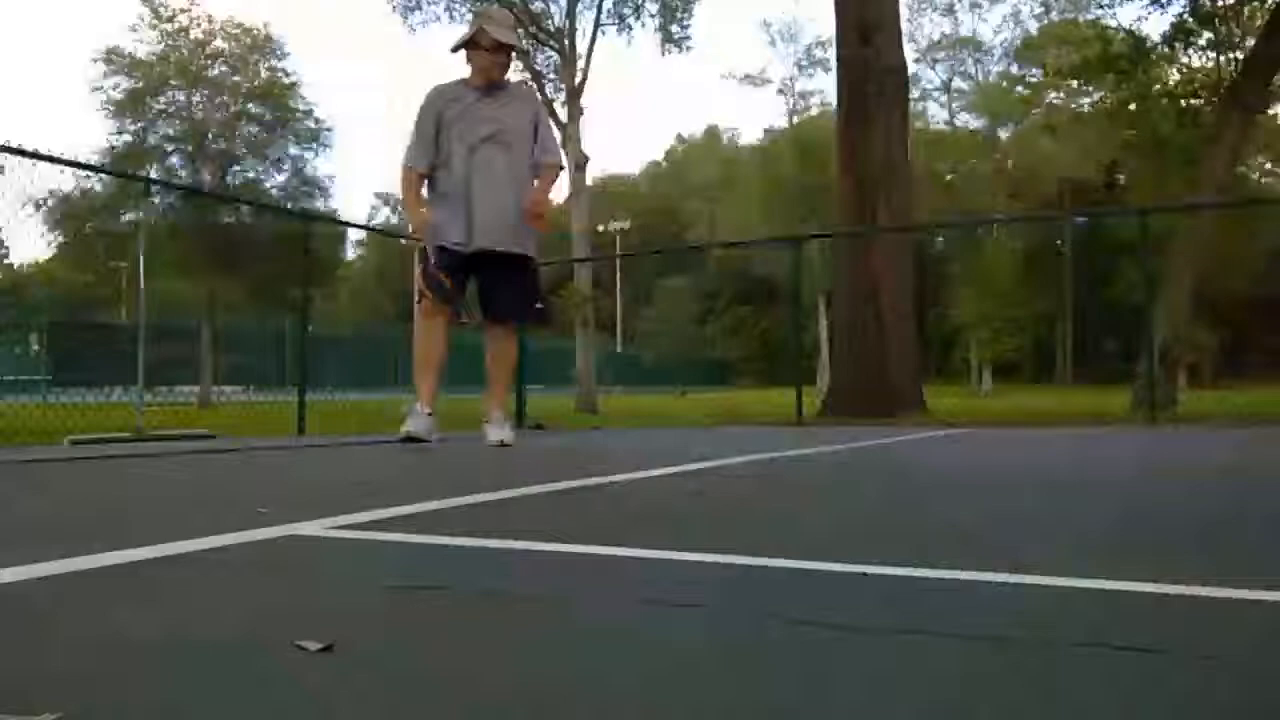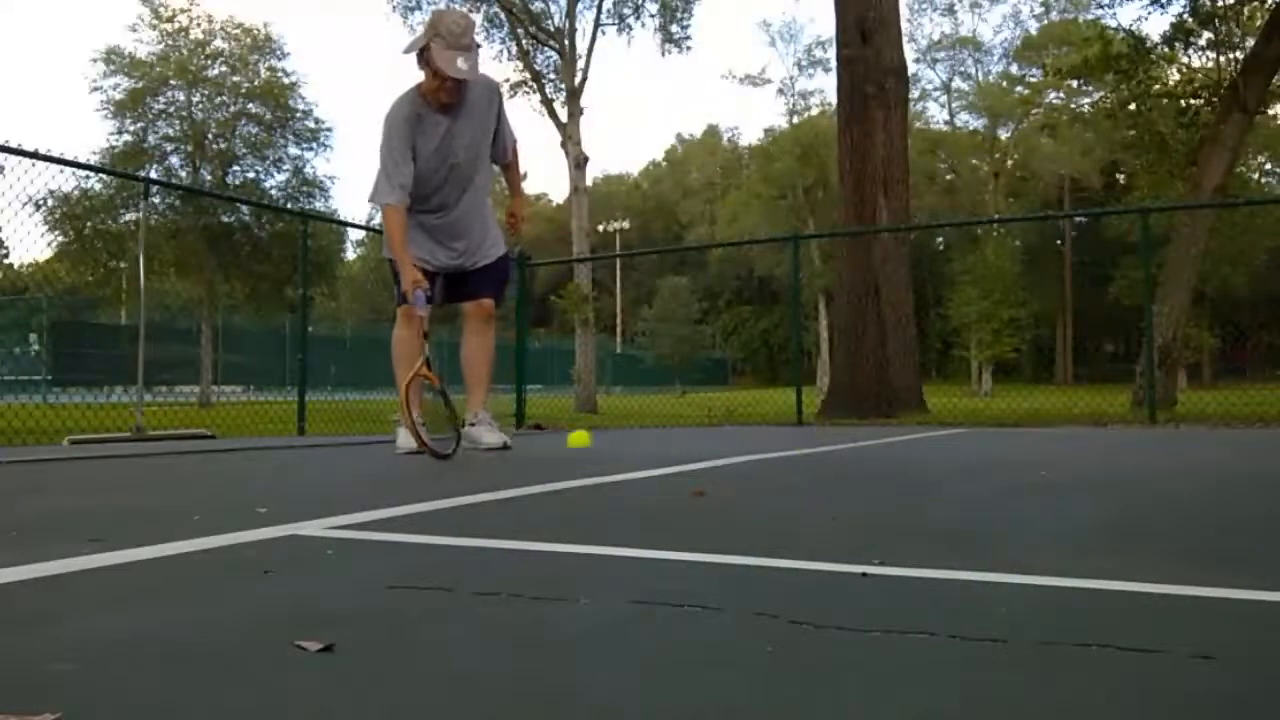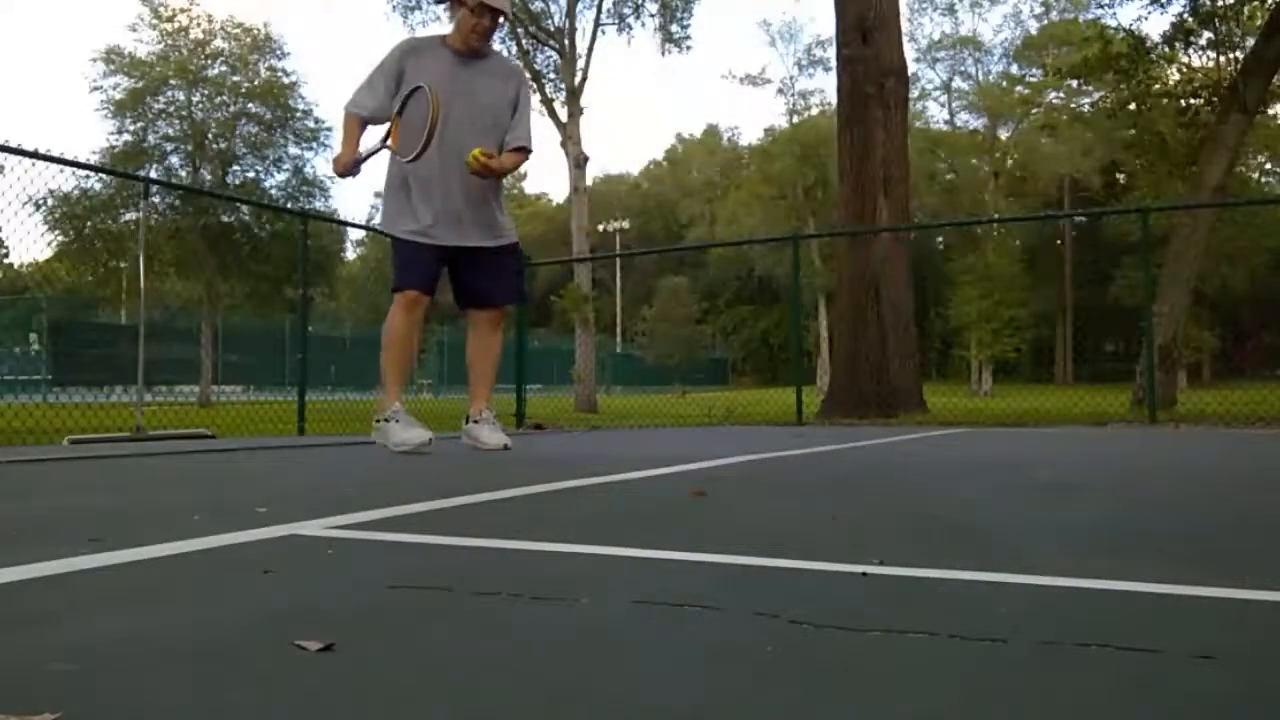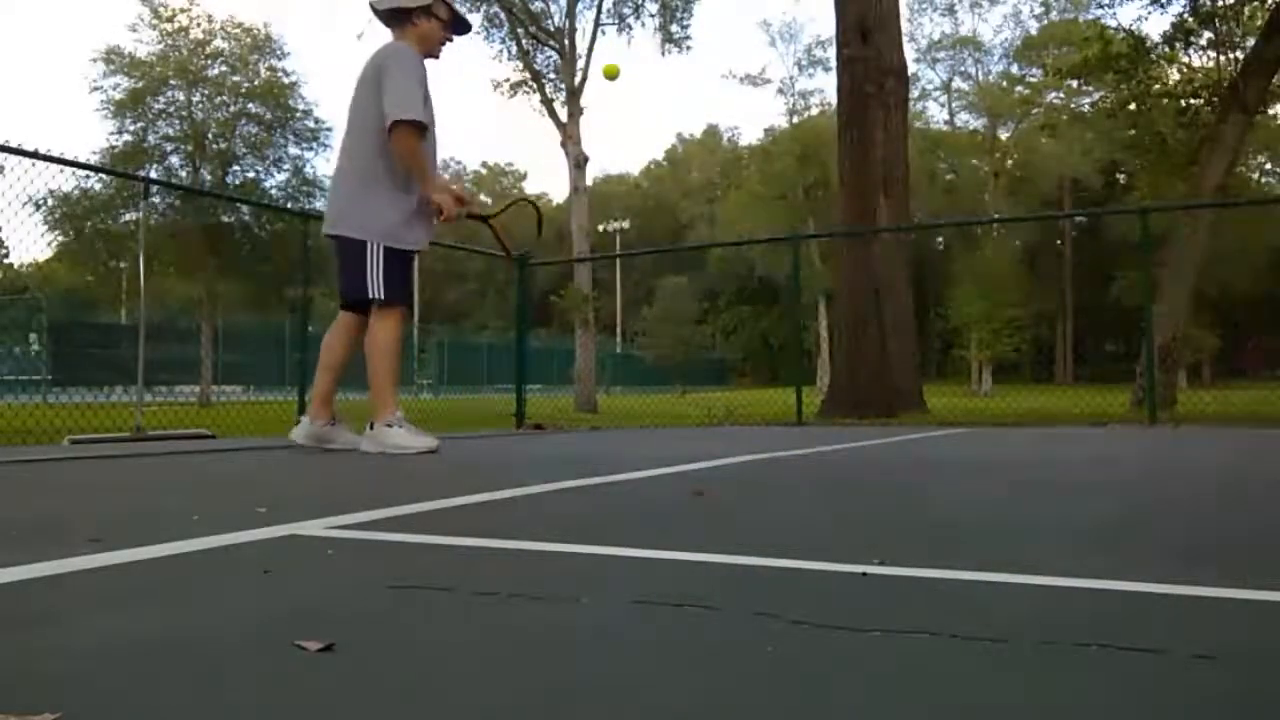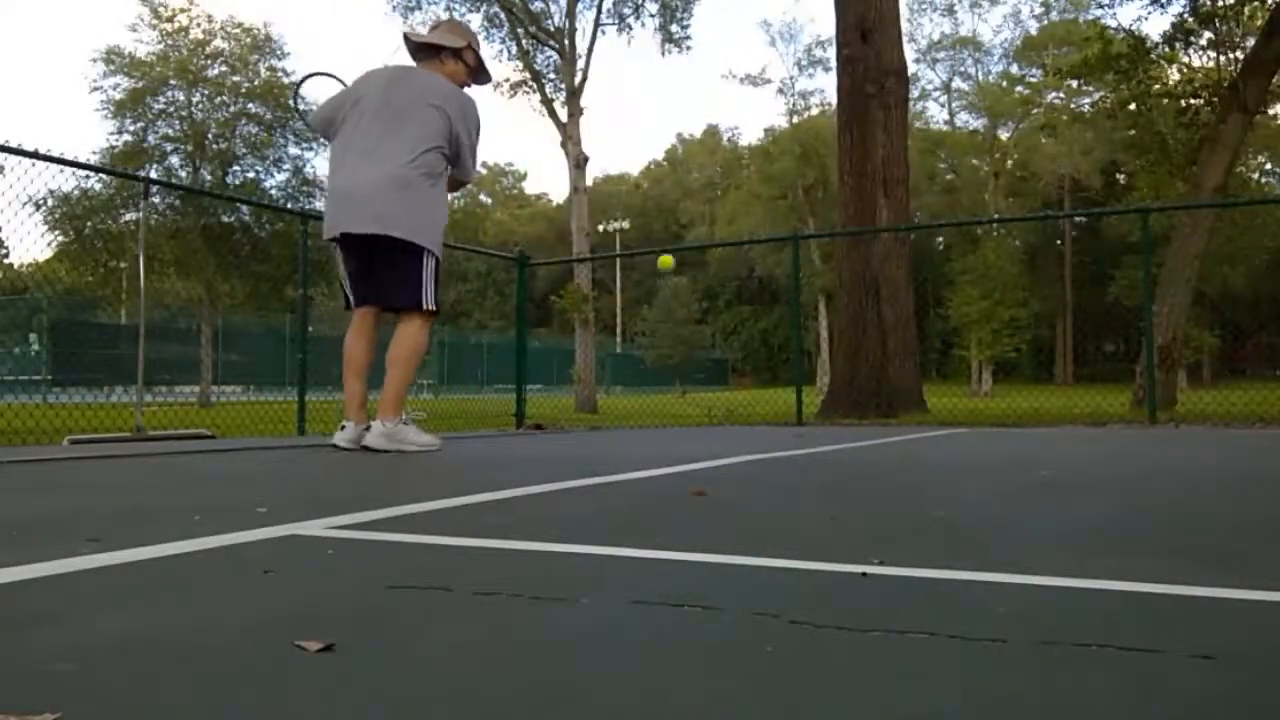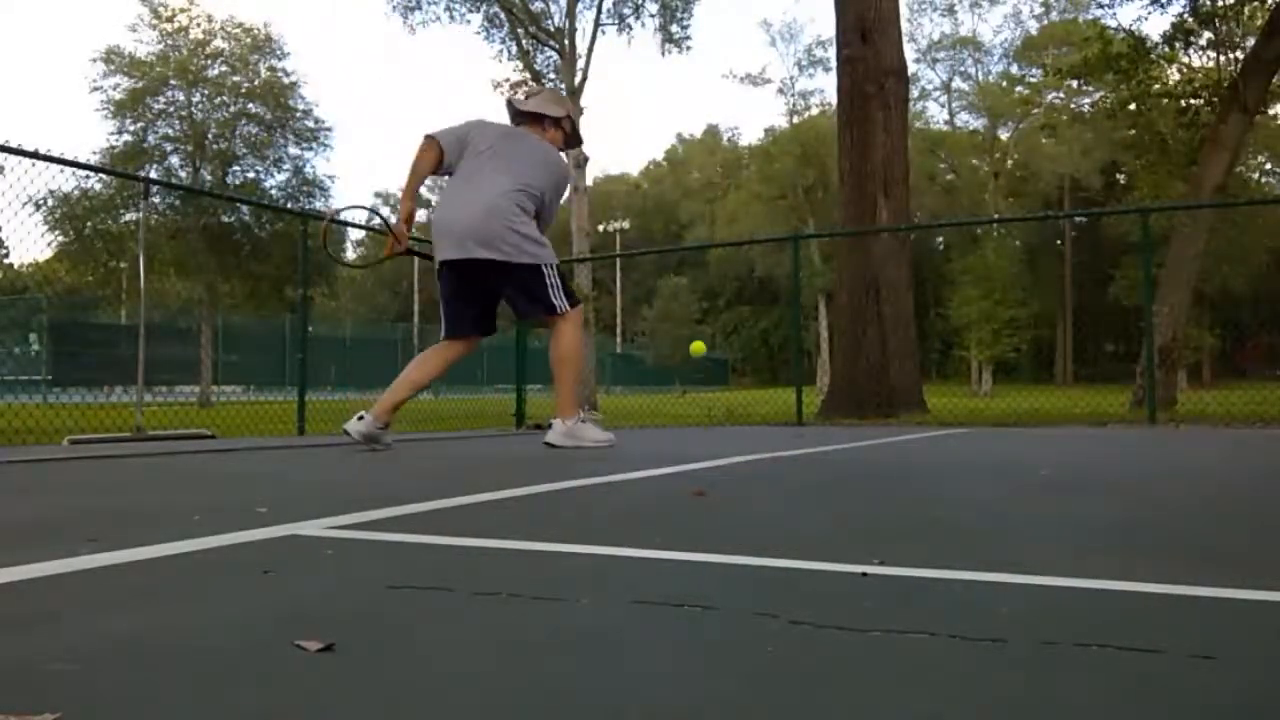
dt=0.7s
person 1, frame 1
left shoulder: (527, 101)
right shoulder: (441, 99)
left elbow: (549, 159)
right elbow: (415, 164)
left wrist: (542, 190)
right wrist: (414, 208)
left hip: (509, 235)
right hip: (447, 232)
left knee: (503, 323)
right knee: (433, 309)
left ankle: (495, 415)
right ankle: (424, 410)
person 1, frame 2
left shoulder: (488, 92)
right shoulder: (404, 116)
left elbow: (504, 150)
right elbow: (393, 198)
left wrist: (516, 196)
right wrist: (404, 265)
left hip: (477, 234)
right hip: (419, 236)
left knee: (482, 311)
right knee: (411, 313)
left ankle: (476, 418)
right ankle: (410, 420)
person 1, frame 3
left shoulder: (510, 76)
right shoulder: (411, 55)
left elbow: (518, 146)
right elbow: (361, 108)
left wrist: (498, 166)
right wrist: (348, 150)
left hip: (484, 221)
right hip: (418, 213)
left knee: (489, 313)
right knee: (409, 298)
left ankle: (479, 416)
right ankle: (390, 412)
person 1, frame 4
left shoulder: (397, 63)
right shoulder: (402, 59)
right elbow: (403, 126)
left wrist: (440, 185)
right wrist: (432, 190)
left hip: (365, 214)
right hip: (375, 212)
left knee: (356, 313)
right knee: (389, 308)
left ankle: (318, 418)
right ankle: (385, 421)
person 1, frame 5
left shoulder: (374, 79)
right shoulder: (459, 103)
left elbow: (320, 121)
right elbow: (462, 176)
left hip: (349, 208)
right hip: (407, 215)
left knee: (365, 312)
right knee: (416, 315)
left ankle: (353, 420)
right ankle: (389, 420)
person 1, frame 6
left shoulder: (481, 132)
right shoulder: (555, 166)
left elbow: (433, 145)
right elbow: (539, 227)
left wrist: (406, 206)
left hip: (453, 241)
right hip: (506, 236)
left knee: (457, 343)
right knee: (568, 316)
left ankle: (374, 418)
right ankle: (568, 421)
